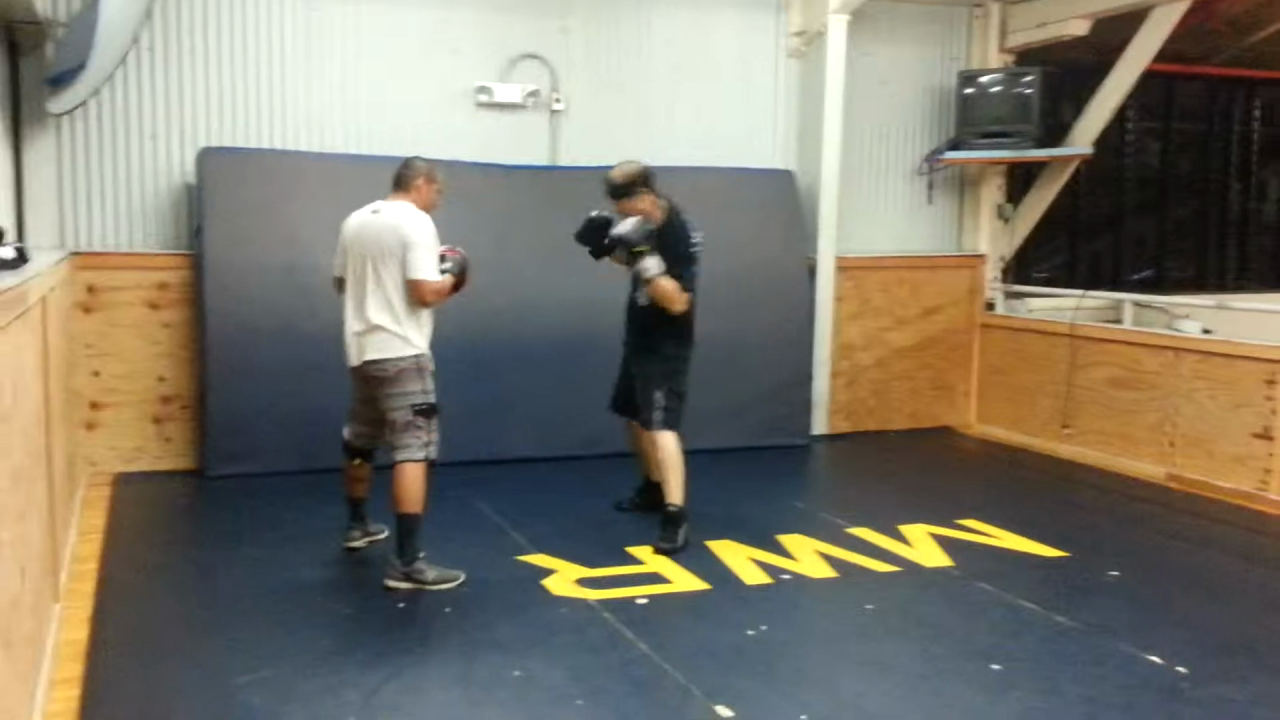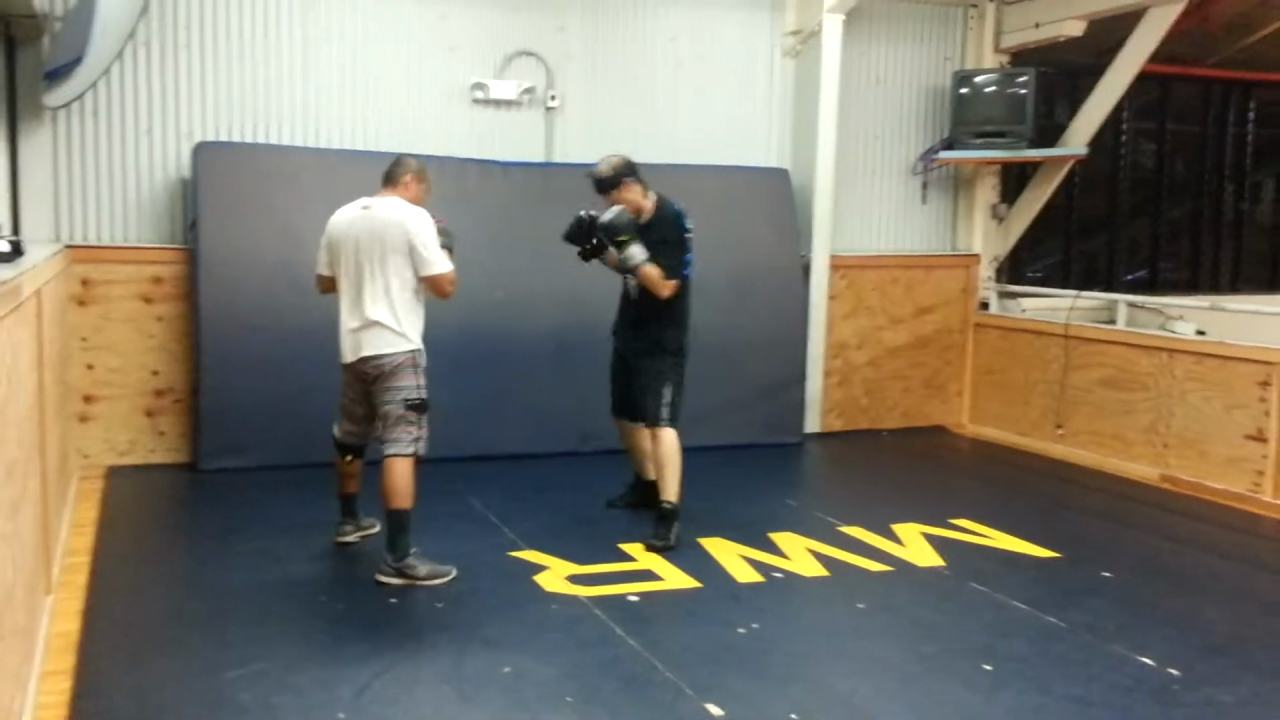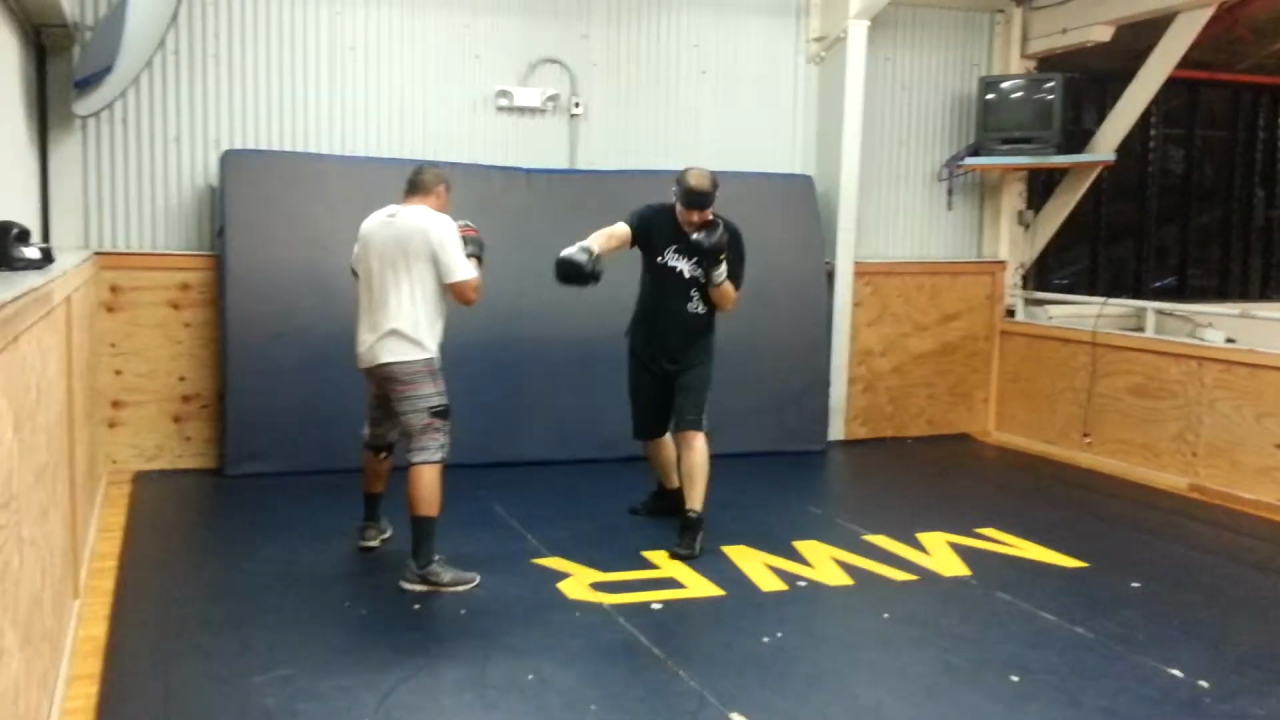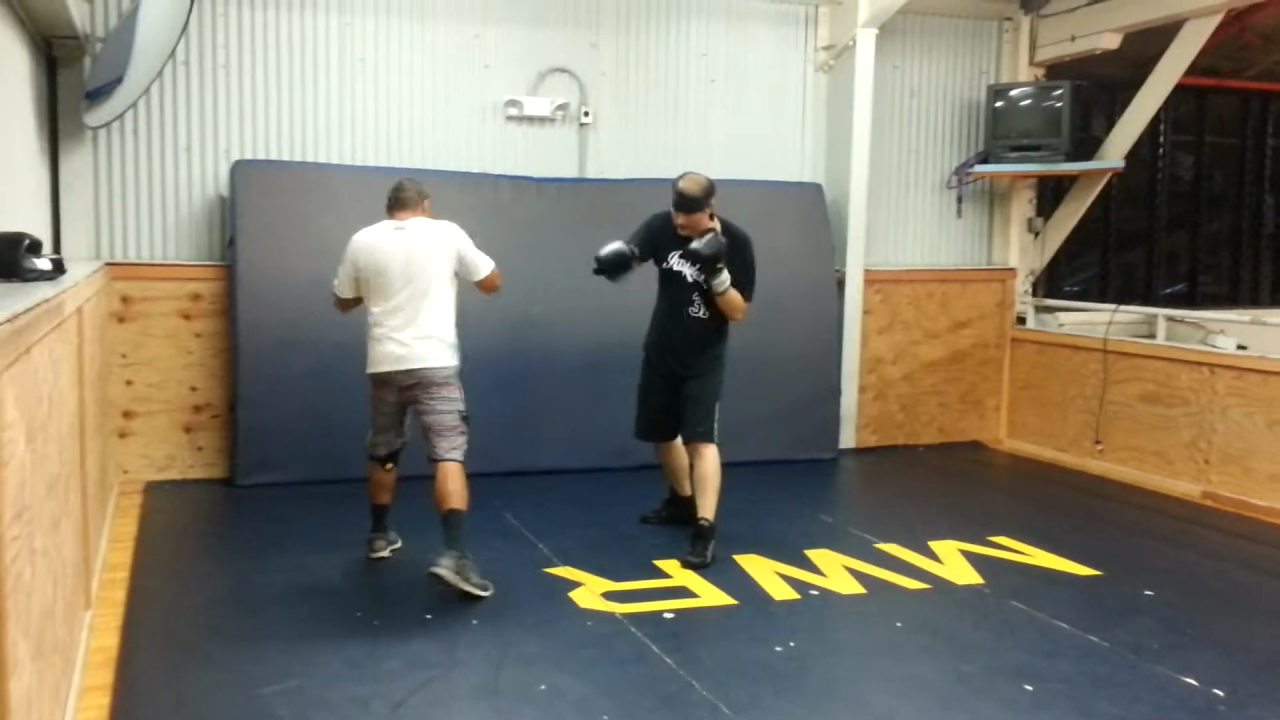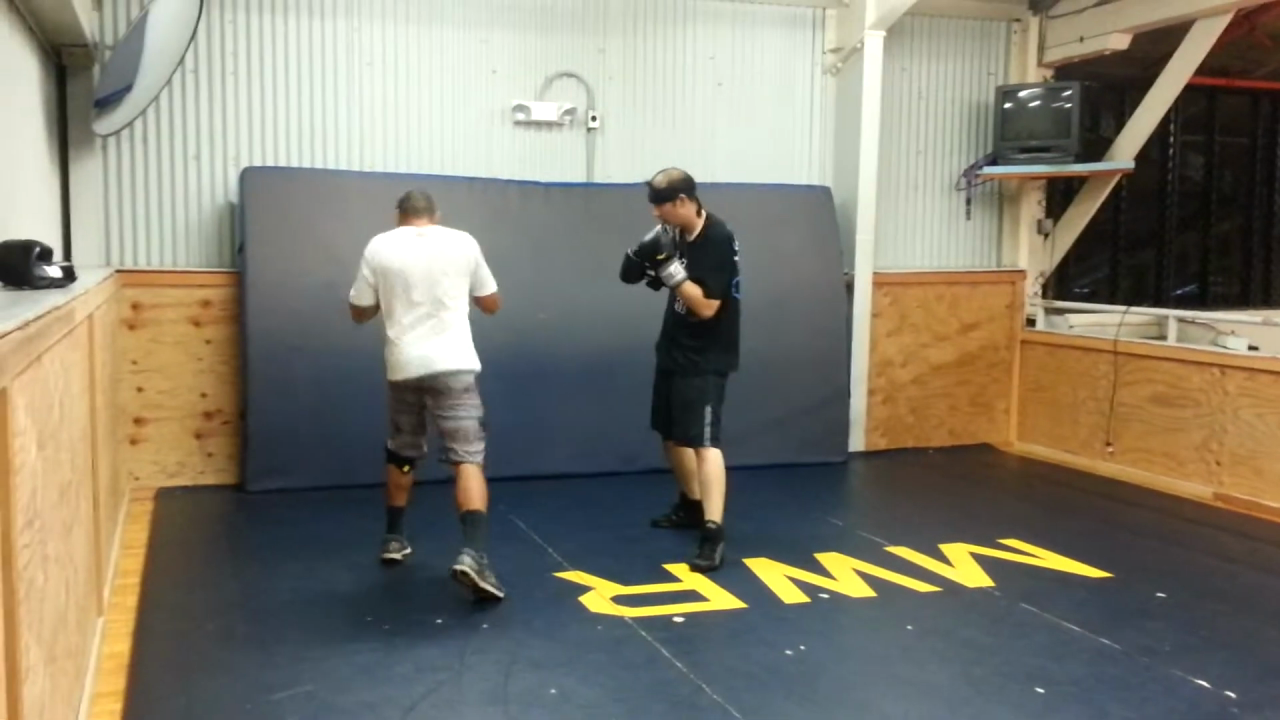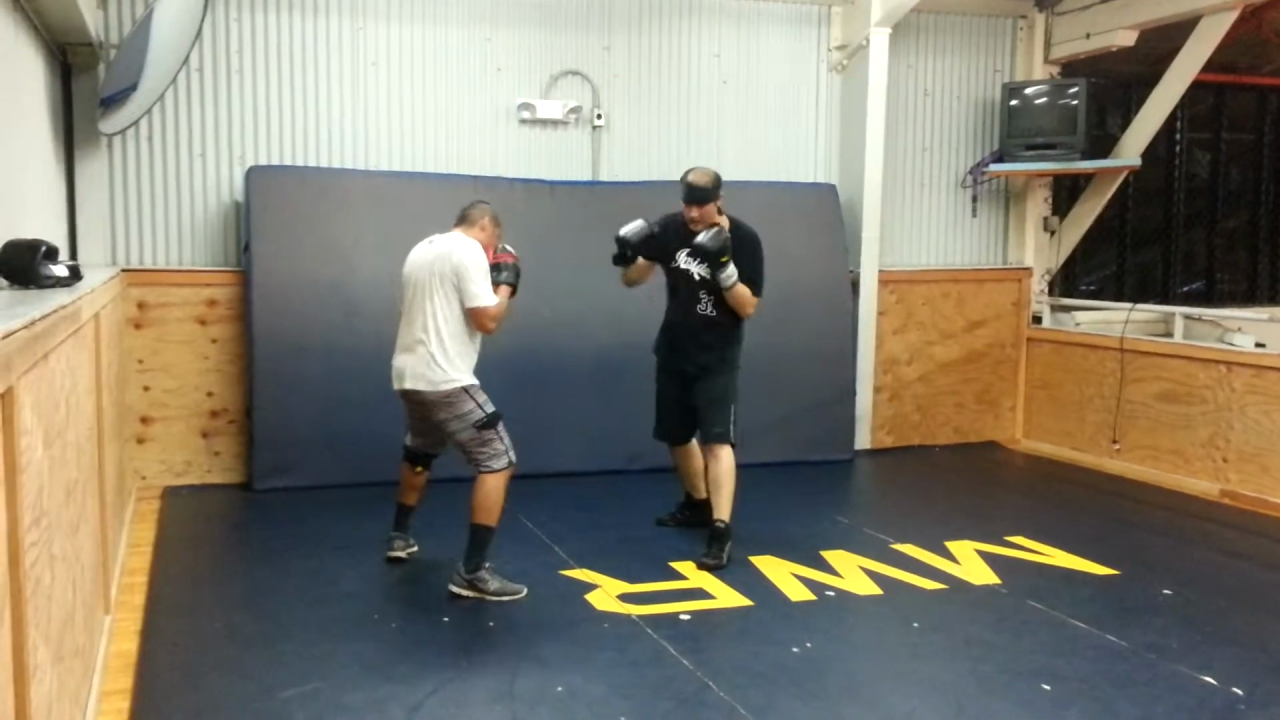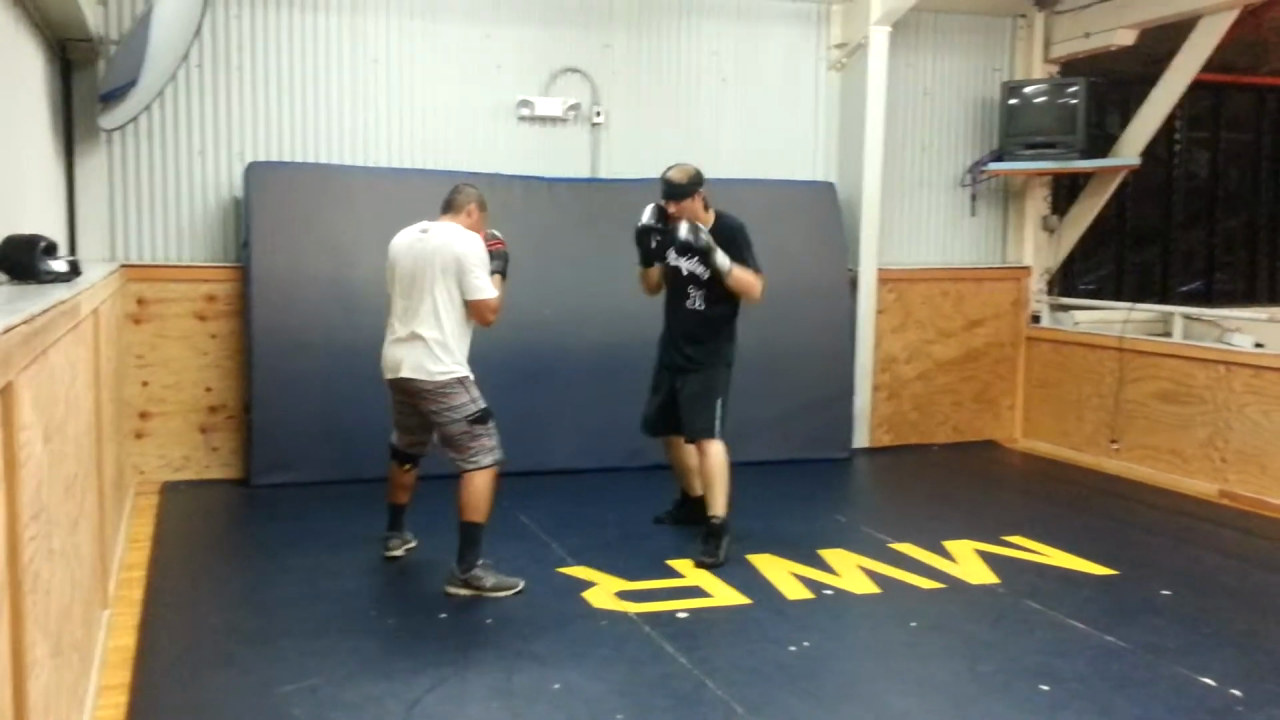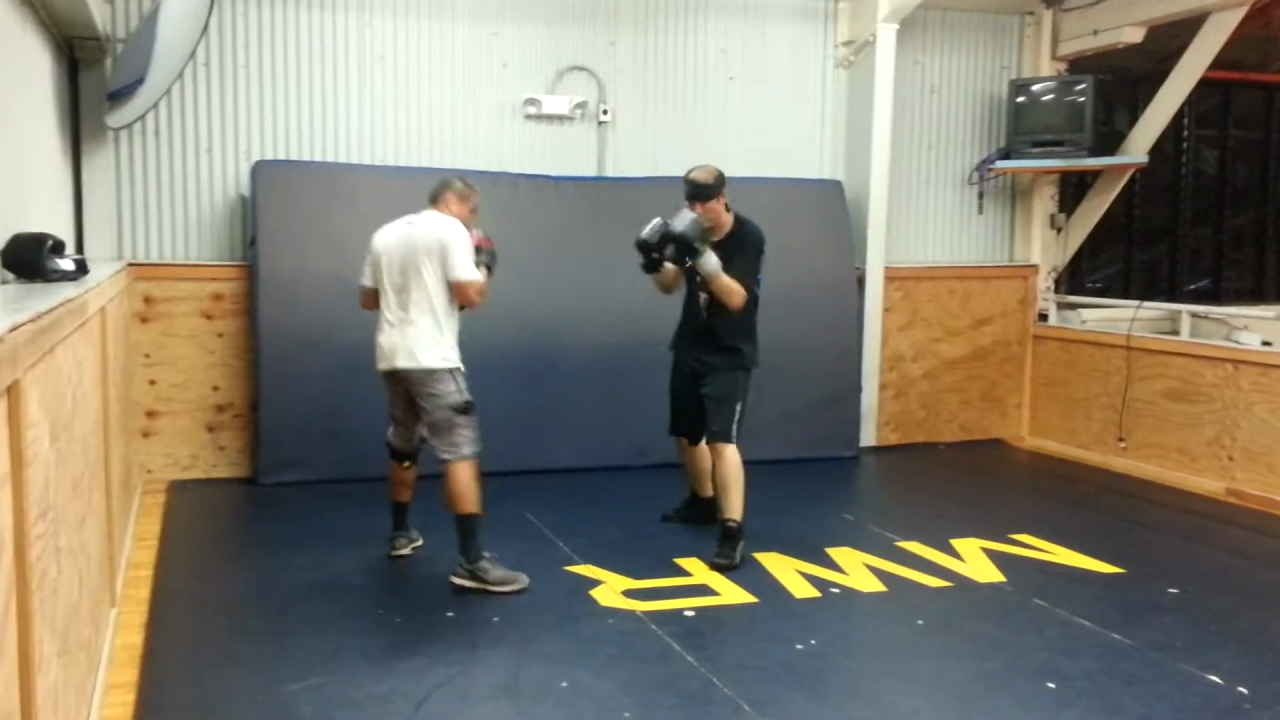
dt=0.4s
person 1, frame 1
left shoulder: (356, 220)
right shoulder: (415, 222)
left elbow: (342, 282)
right elbow: (425, 294)
right wrist: (451, 274)
left hip: (362, 351)
right hip: (400, 355)
left knee: (360, 442)
right knee: (413, 451)
left ankle: (357, 525)
right ankle: (406, 562)
person 1, frame 2
left shoulder: (341, 219)
right shoulder: (413, 217)
left elbow: (325, 283)
right elbow: (445, 286)
right wrist: (443, 251)
left hip: (355, 349)
right hip: (396, 349)
left knee: (351, 438)
right knee: (401, 447)
left ankle: (349, 520)
right ankle: (398, 558)
person 1, frame 3
left shoulder: (371, 224)
right shoulder: (438, 225)
right elbow: (468, 294)
right wrist: (472, 255)
left hip: (373, 352)
right hip: (411, 356)
left knee: (379, 440)
right knee: (427, 453)
left ankle: (371, 524)
right ankle: (422, 565)
person 1, frame 4
left shoulder: (363, 241)
right shoulder: (447, 233)
left elbow: (343, 302)
right elbow: (493, 283)
right wrist: (462, 260)
left hip: (385, 364)
right hip: (434, 363)
left knee: (383, 450)
right knee: (449, 454)
left ankle: (380, 535)
right ankle: (454, 555)
person 1, frame 5
left shoulder: (379, 247)
right shoulder: (463, 242)
left elbow: (359, 313)
right elbow: (492, 304)
left hip: (405, 369)
right hip: (454, 367)
left knee: (401, 454)
right knee: (468, 460)
left ankle: (394, 539)
right ankle: (474, 555)
person 1, frame 6
left shoulder: (421, 250)
right shoulder: (468, 251)
right elbow: (487, 321)
right wrist: (505, 285)
left hip: (409, 375)
right hip: (446, 381)
left knee: (419, 454)
right knee: (498, 463)
left ankle: (399, 537)
right ankle: (472, 572)
person 1, frame 7
left shoulder: (401, 239)
right shoulder: (467, 243)
right elbow: (487, 314)
right wrist: (497, 271)
left hip: (398, 366)
right hip: (440, 372)
left knee: (405, 451)
right knee: (482, 462)
left ankle: (395, 534)
right ankle: (468, 569)
person 1, frame 8
left shoulder: (386, 234)
right shoulder: (450, 230)
left elbow: (368, 298)
right elbow: (470, 295)
right wrist: (483, 265)
left hip: (391, 357)
right hip: (431, 360)
left knee: (403, 447)
right knee: (460, 453)
left ankle: (400, 533)
right ankle: (473, 561)
person 2, frame 1
left shoulder: (676, 232)
right shoulder: (641, 216)
left elbow: (677, 303)
right elbow: (619, 257)
left wrist: (643, 256)
right wrist: (603, 241)
left hip: (665, 346)
right hip: (640, 338)
left knee: (659, 425)
right knee: (634, 416)
left ankle: (675, 516)
right ankle: (654, 487)
person 2, frame 2
left shoulder: (668, 218)
right shoulder: (633, 215)
left elbow: (664, 287)
left wrist: (626, 244)
right wrist: (597, 246)
left hip: (662, 341)
right hip: (631, 334)
left knee: (659, 422)
right knee: (627, 415)
left ankle: (669, 513)
right ankle: (647, 485)
person 2, frame 3
left shoulder: (728, 235)
right shoulder: (654, 217)
left elbow: (728, 303)
right elbow: (615, 233)
left wrist: (715, 263)
right wrist: (584, 252)
left hip: (692, 353)
right hip: (647, 346)
left knee: (690, 430)
right knee: (650, 431)
left ankle: (693, 521)
right ankle: (670, 493)
person 2, frame 4
left shoulder: (736, 242)
right shoulder: (662, 225)
left elbow: (738, 312)
right elbow: (625, 254)
left wrist: (716, 272)
right wrist: (615, 256)
left hip: (704, 359)
right hip: (661, 353)
left knee: (701, 440)
right knee: (661, 433)
left ankle: (705, 530)
right ankle: (682, 501)
person 2, frame 5
left shoulder: (718, 239)
right shoulder: (679, 232)
left elbow: (705, 306)
left wrist: (668, 264)
right wrist: (655, 272)
left hip: (706, 359)
right hip: (675, 351)
left knee: (704, 442)
right knee: (671, 434)
left ankle: (713, 533)
right ankle: (691, 505)
person 2, frame 6
left shoulder: (744, 239)
right shoulder: (671, 227)
left elbow: (748, 307)
right elbow: (632, 279)
left wrist: (722, 264)
right wrist: (628, 254)
left hip: (716, 360)
right hip: (673, 353)
left knee: (717, 441)
right knee: (676, 437)
left ankle: (721, 532)
right ankle: (697, 504)
person 2, frame 7
left shoulder: (730, 229)
right shoulder: (667, 227)
left elbow: (753, 290)
right elbow: (652, 288)
left wrist: (712, 253)
right wrist: (647, 252)
left hip: (710, 354)
right hip: (672, 349)
left knee: (706, 436)
right knee: (668, 430)
left ankle: (717, 528)
right ankle: (693, 501)
person 2, frame 8
left shoulder: (748, 235)
left elbow: (735, 299)
right elbow: (669, 285)
left wrist: (702, 255)
right wrist: (653, 261)
left hip: (729, 357)
right hip: (689, 349)
left knee: (723, 440)
right knee: (685, 434)
left ankle: (733, 530)
right ankle: (704, 501)
